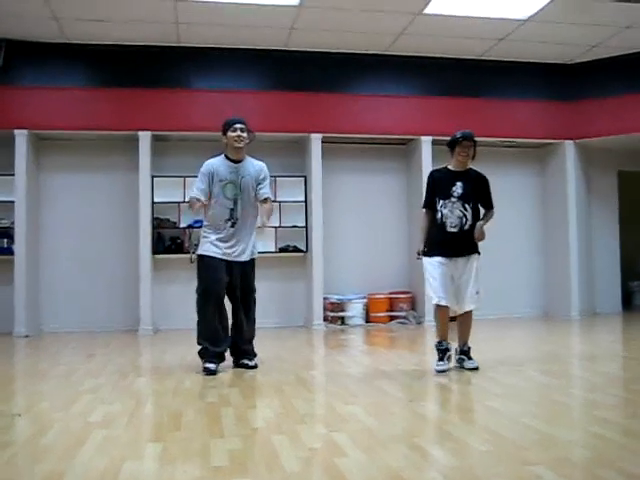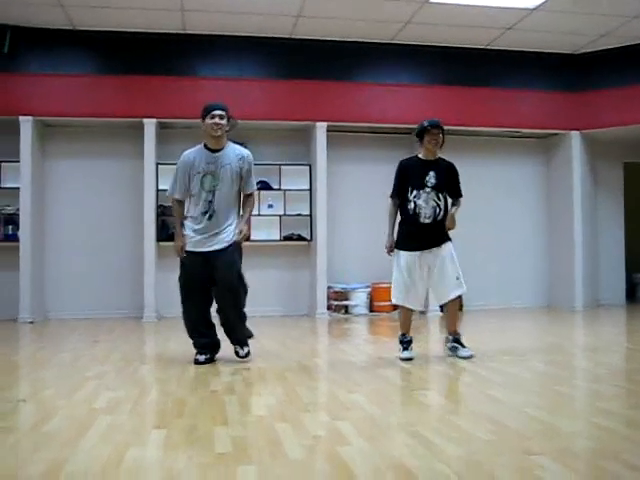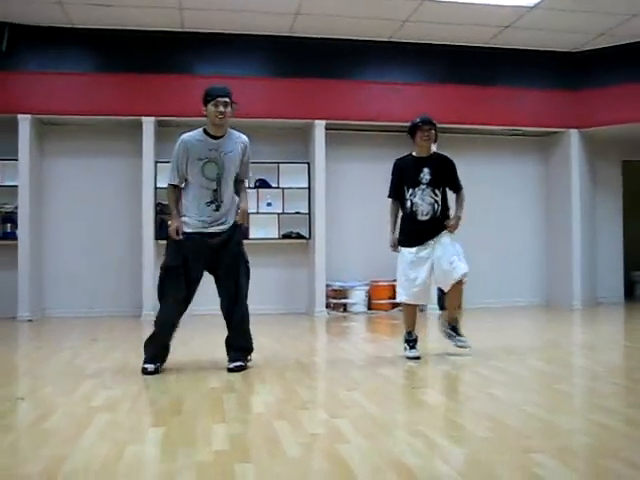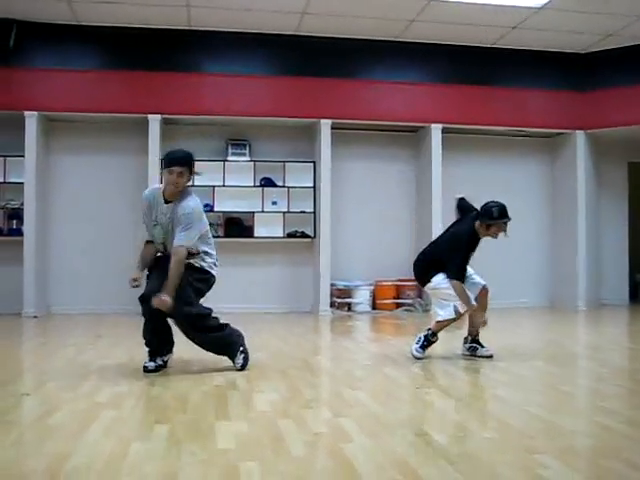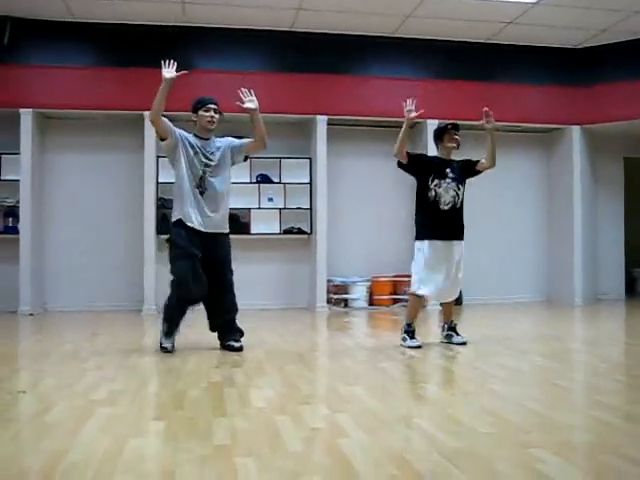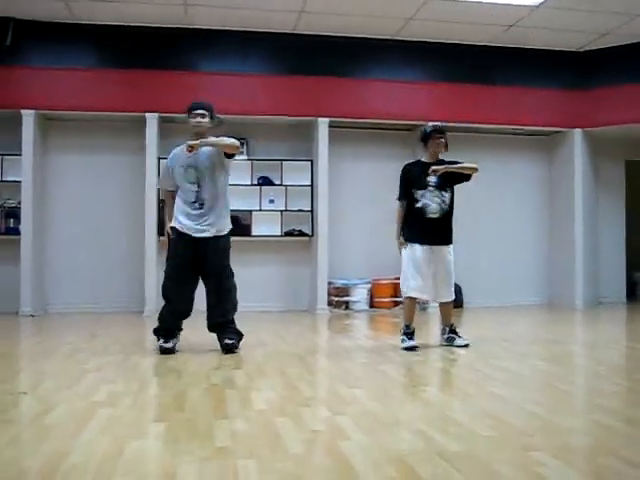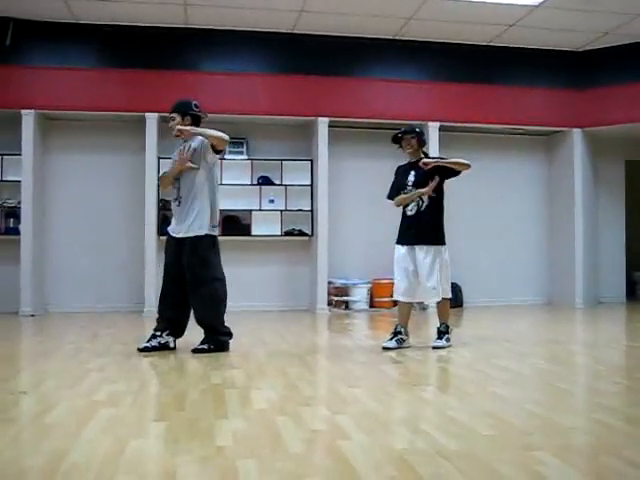
dt=0.7s
person 1, frame 1
left shoulder: (259, 168)
right shoulder: (211, 166)
left elbow: (265, 201)
right elbow: (196, 198)
left wrist: (263, 217)
right wrist: (197, 205)
left hip: (245, 249)
right hip: (213, 247)
left knee: (244, 303)
right knee: (211, 299)
left ankle: (243, 352)
right ankle: (212, 354)
person 1, frame 2
left shoulder: (243, 157)
right shoulder: (189, 158)
left elbow: (248, 194)
right elbow: (178, 198)
left wrist: (245, 221)
right wrist: (178, 234)
left hip: (227, 239)
right hip: (193, 242)
left knee: (230, 294)
right knee: (194, 300)
left ankle: (239, 338)
right ankle: (205, 347)
person 1, frame 3
left shoulder: (241, 143)
right shoulder: (186, 142)
right elbow: (174, 184)
left wrist: (243, 202)
right wrist: (174, 217)
left hip: (228, 230)
right hip: (190, 230)
left knee: (235, 294)
right knee: (175, 293)
left ankle: (239, 352)
right ankle: (155, 354)
person 1, frame 4
left shoulder: (190, 208)
right shoulder: (150, 197)
left elbow: (180, 252)
right elbow: (150, 241)
left wrist: (168, 292)
right wrist: (139, 271)
left hip: (196, 264)
right hip: (164, 260)
left knee: (180, 307)
right knee: (151, 300)
left ankle: (233, 343)
right ankle: (159, 352)
person 1, frame 5
left shoulder: (227, 146)
right shoulder: (180, 141)
left elbow: (261, 144)
right elbow: (155, 118)
left wrist: (254, 112)
right wrist: (166, 83)
left hip: (217, 228)
right hip: (185, 226)
left knee: (222, 286)
right knee: (187, 282)
left ankle: (229, 333)
right ankle: (169, 326)
person 1, frame 6
left shoulder: (215, 148)
right shoulder: (175, 156)
left elbow: (235, 146)
right elbow: (170, 191)
left wrist: (204, 142)
right wrist: (168, 221)
left hip: (216, 231)
right hip: (183, 231)
left knee: (221, 285)
right knee: (176, 286)
left ankle: (228, 333)
right ankle: (168, 333)
person 1, frame 7
left shoulder: (203, 144)
right shoulder: (181, 149)
left elbow: (223, 139)
right elbow: (165, 182)
left wrist: (192, 131)
right wrist: (176, 168)
left hip: (200, 230)
right hip: (178, 229)
left knee: (205, 285)
right knee: (173, 284)
left ankle: (217, 336)
right ankle: (166, 333)
person 2, frame 1
left shoulder: (479, 179)
right shoulder: (436, 176)
left elbow: (489, 210)
right elbow: (428, 212)
left wrist: (481, 224)
right wrist: (423, 241)
left hip: (467, 250)
right hip: (437, 249)
left knee: (466, 303)
right knee: (442, 301)
left ankle: (463, 352)
right ankle: (442, 348)
person 2, frame 2
left shoulder: (448, 168)
right shoulder: (406, 166)
left elbow: (456, 199)
right elbow: (395, 202)
left wrist: (451, 212)
right wrist: (390, 234)
left hip: (440, 240)
right hip: (409, 240)
left knee: (452, 292)
right knee: (406, 295)
left ankle: (453, 338)
right ankle: (405, 341)
person 2, frame 3
left shoulder: (444, 162)
right shoulder: (401, 165)
left elbow: (459, 191)
right elbow: (395, 201)
left wrist: (458, 215)
right wrist: (393, 232)
left hip: (440, 233)
right hip: (410, 238)
left knee: (457, 277)
right knee: (410, 292)
left ankle: (451, 324)
right ankle: (410, 340)
person 2, frame 4
left shoulder: (473, 216)
right shoulder: (462, 239)
left elbow: (460, 201)
right elbow: (456, 282)
right wrist: (476, 312)
right hip: (429, 270)
left knee: (482, 290)
right knee: (460, 306)
left ankle: (471, 342)
right ankle: (426, 338)
person 2, frame 5
left shoulder: (462, 167)
right shoulder: (424, 163)
left elbow: (490, 163)
right elbow: (399, 153)
left wrist: (490, 132)
right wrist: (408, 122)
left hip: (454, 237)
right hip: (427, 237)
left knee: (450, 289)
right knee: (424, 287)
left ankle: (448, 329)
right ankle: (408, 330)
person 2, frame 6
left shoulder: (447, 168)
right shoulder: (410, 169)
left elbow: (474, 169)
right elbow: (402, 204)
left wrist: (446, 168)
right wrist: (399, 233)
left hip: (441, 239)
right hip: (415, 239)
left knee: (445, 287)
right knee: (412, 288)
left ankle: (449, 331)
right ankle: (409, 332)
person 2, frame 7
left shoulder: (435, 165)
right shoulder: (401, 170)
left elbow: (466, 165)
right elbow: (397, 201)
left wrist: (436, 161)
right wrist: (421, 192)
left hip: (431, 237)
right hip: (406, 237)
left knee: (438, 286)
right knee: (404, 287)
left ankle: (444, 331)
right ankle: (401, 333)
